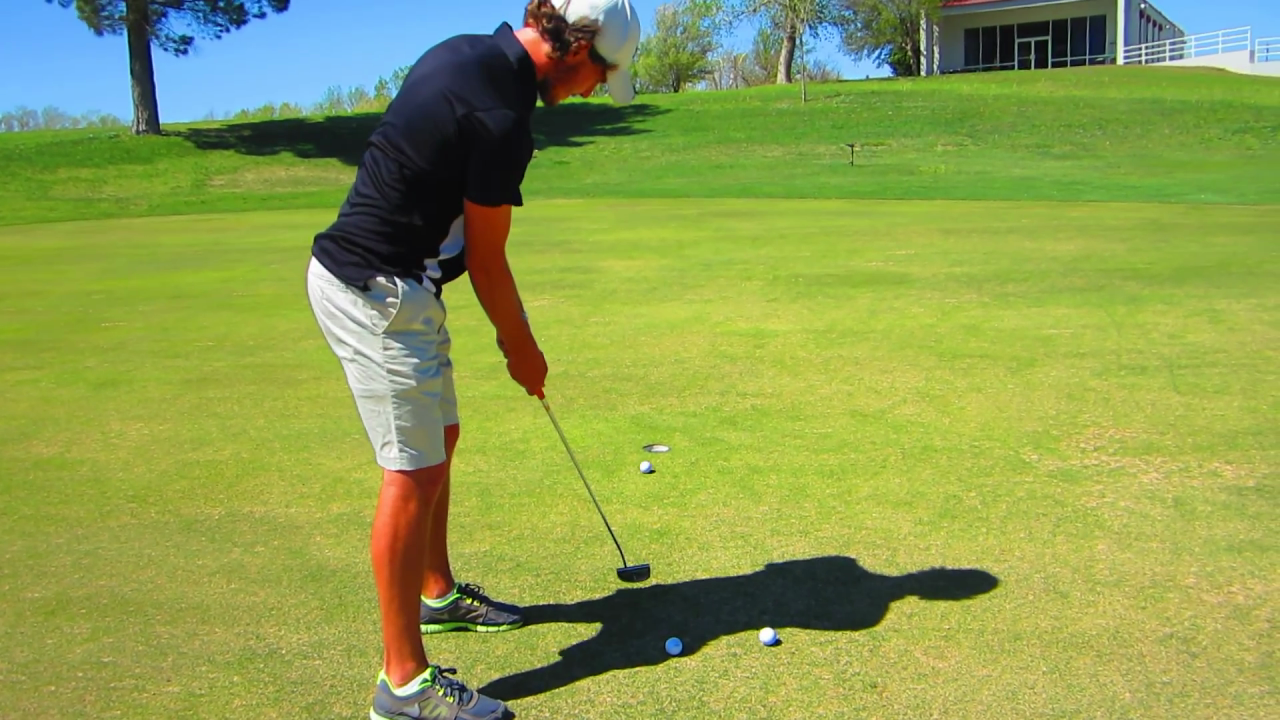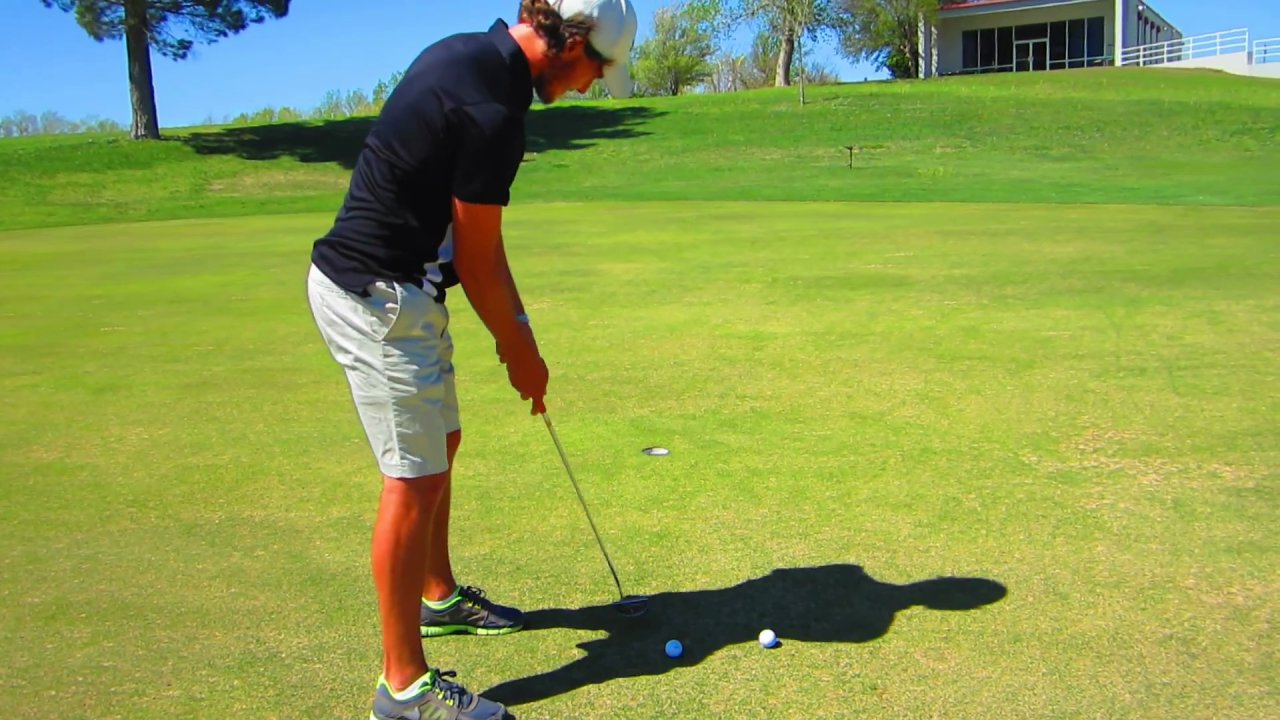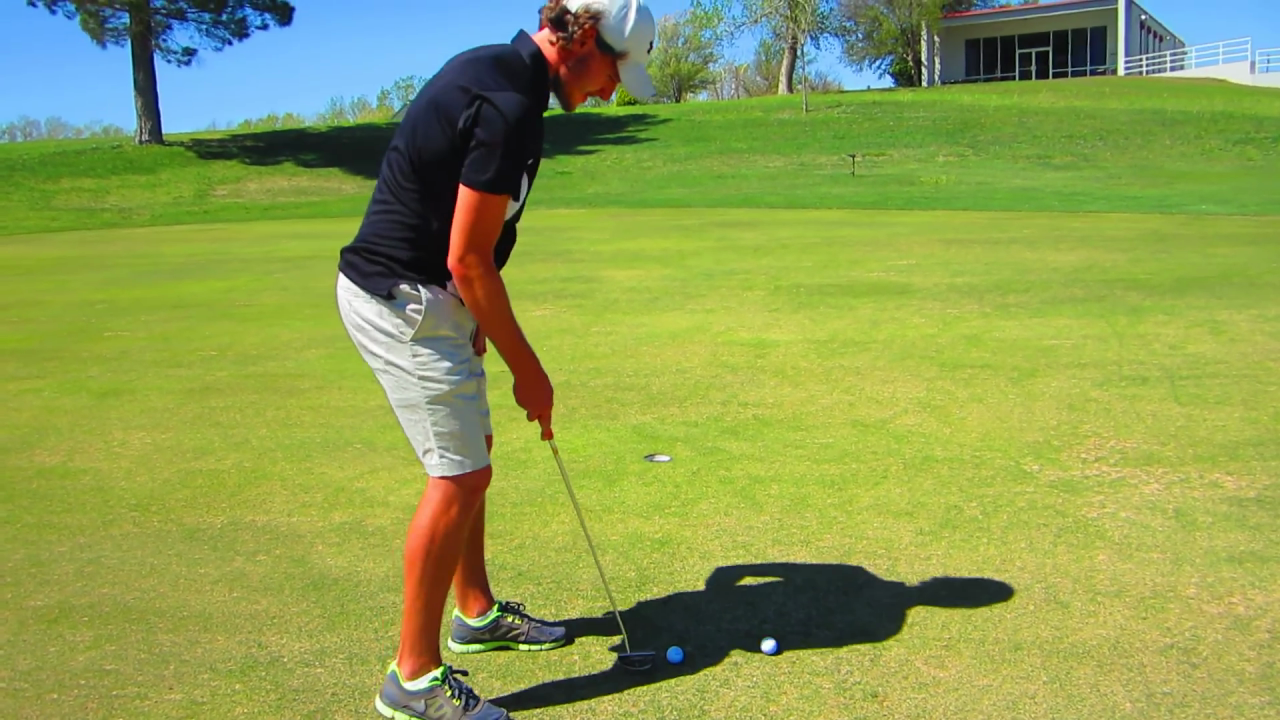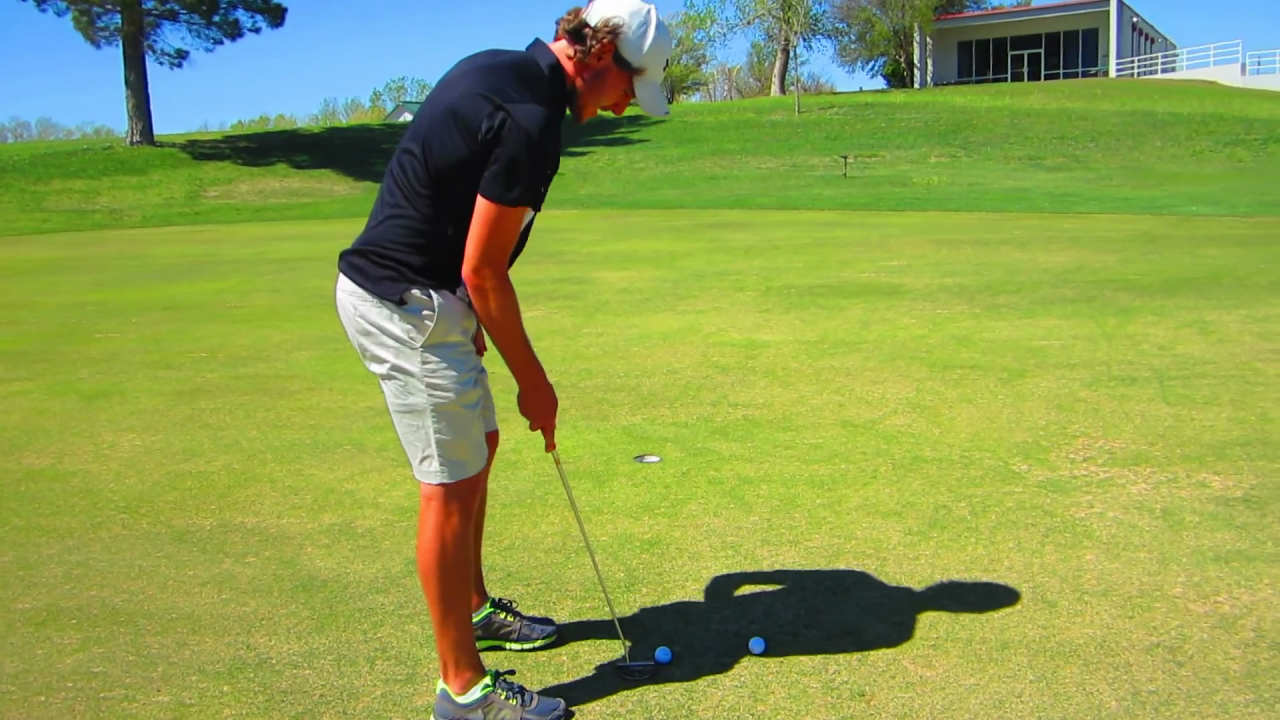
dt=0.5s
person 1, frame 1
right shoulder: (500, 115)
right elbow: (486, 260)
left wrist: (515, 326)
right wrist: (523, 349)
left hip: (389, 279)
right hip: (377, 291)
left knee: (438, 441)
right knee: (413, 471)
left ankle: (438, 594)
person 1, frame 2
right shoulder: (493, 111)
right elbow: (474, 264)
left wrist: (518, 320)
right wrist: (520, 356)
left hip: (396, 286)
right hip: (378, 297)
left knee: (438, 449)
right knee: (414, 478)
left ankle: (439, 596)
person 1, frame 3
left shoulder: (488, 67)
right shoulder: (510, 107)
right elbow: (469, 261)
left wrist: (468, 319)
right wrist: (526, 367)
left hip: (416, 289)
right hip: (402, 300)
left knee: (465, 463)
right knee: (458, 477)
left ankle: (476, 612)
person 1, frame 4
left shoulder: (495, 67)
right shoulder: (531, 120)
right elbow: (483, 272)
left wrist: (470, 324)
right wrist: (533, 381)
left hip: (390, 286)
right hip: (406, 304)
left knee: (477, 447)
right knee: (451, 486)
left ankle: (475, 607)
